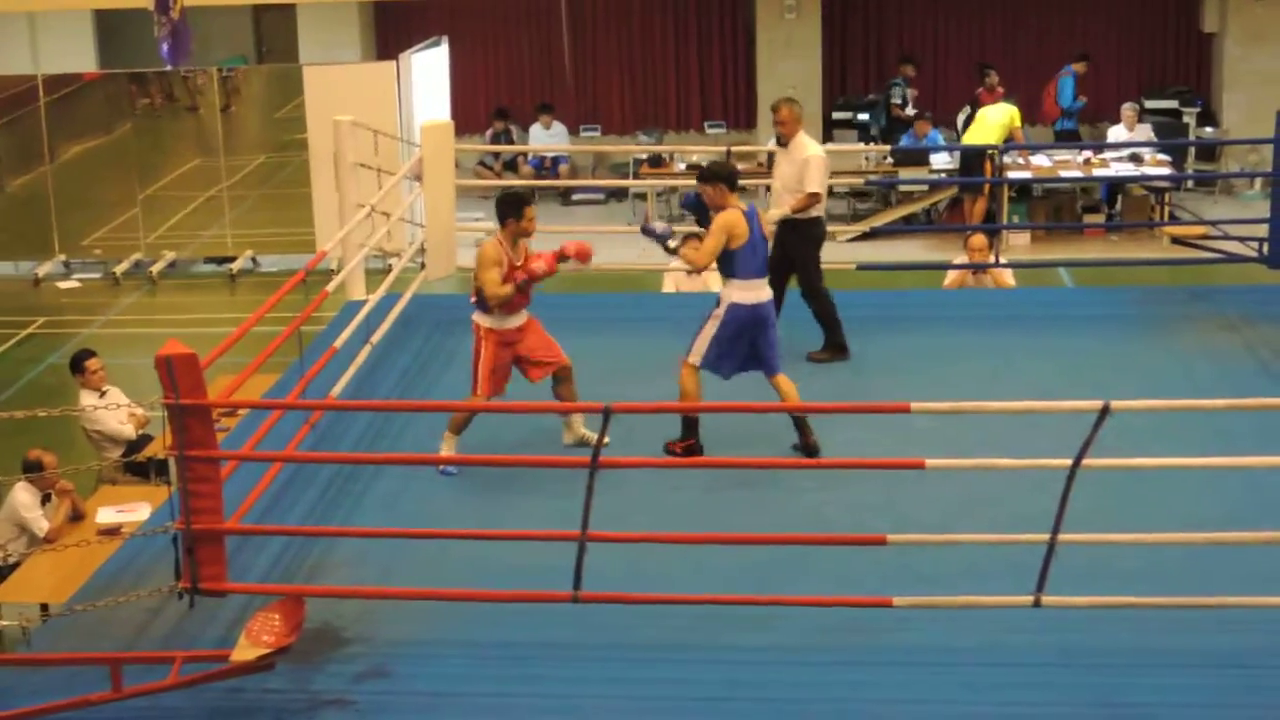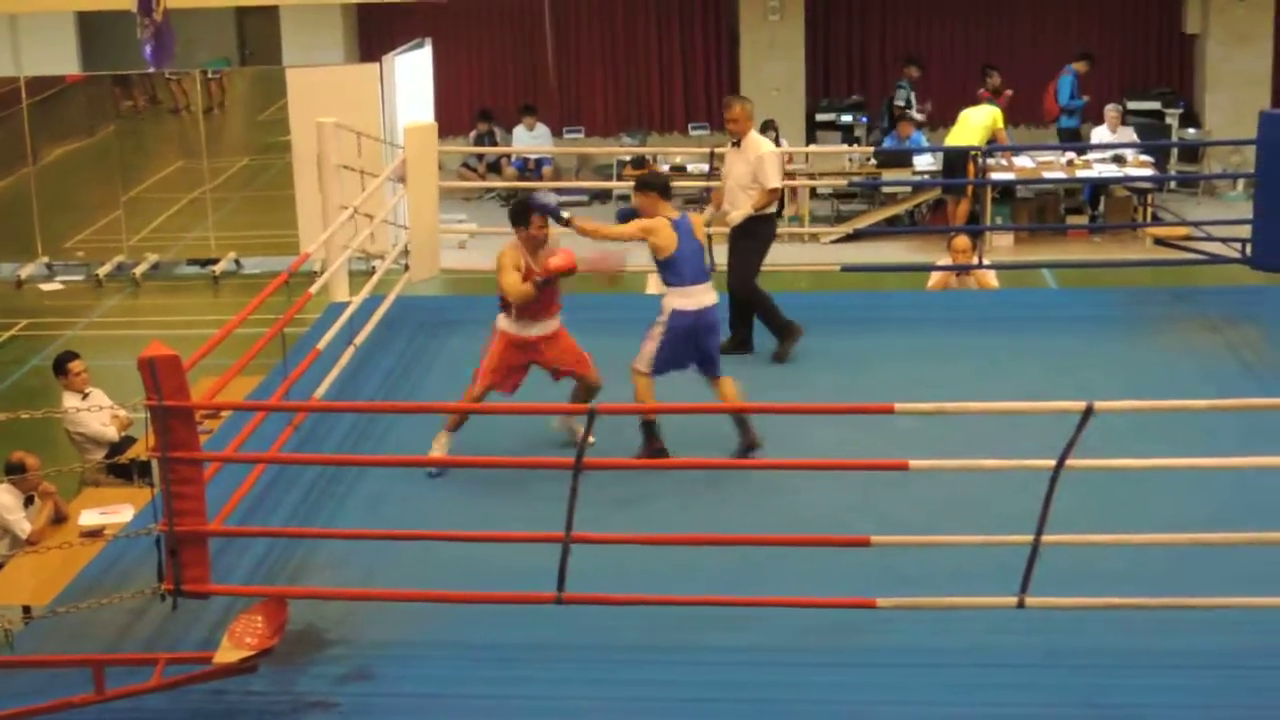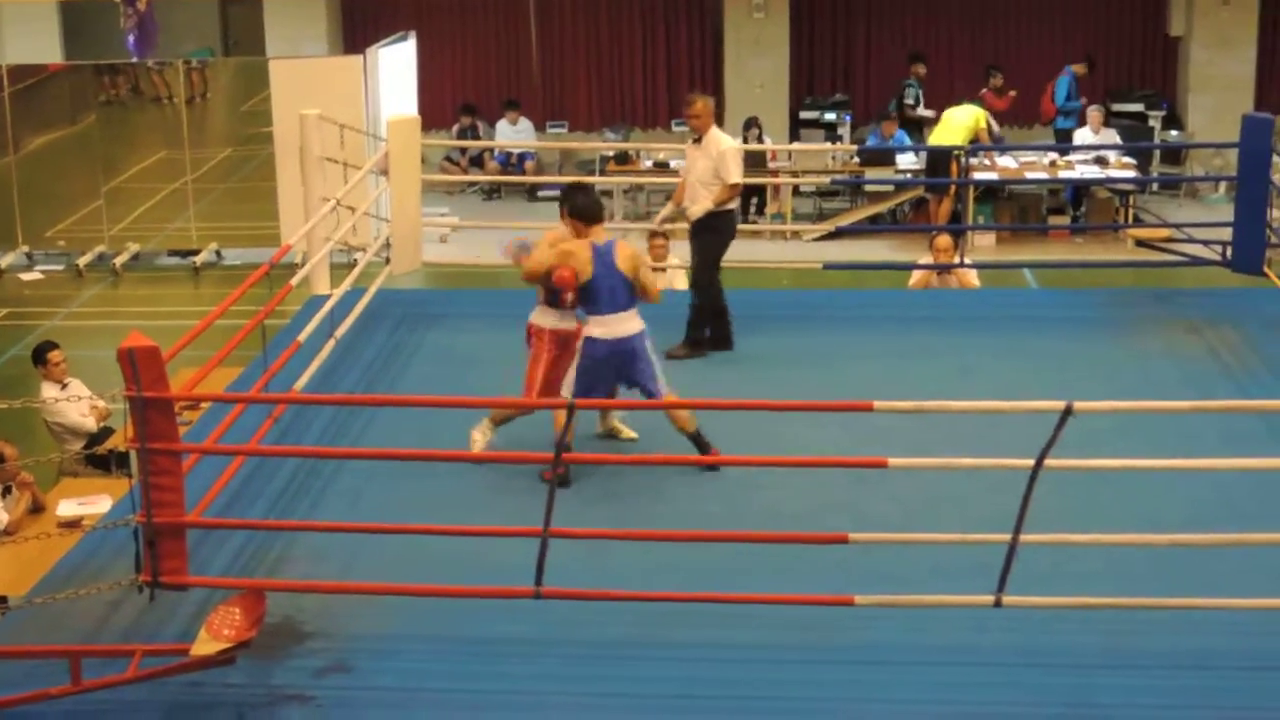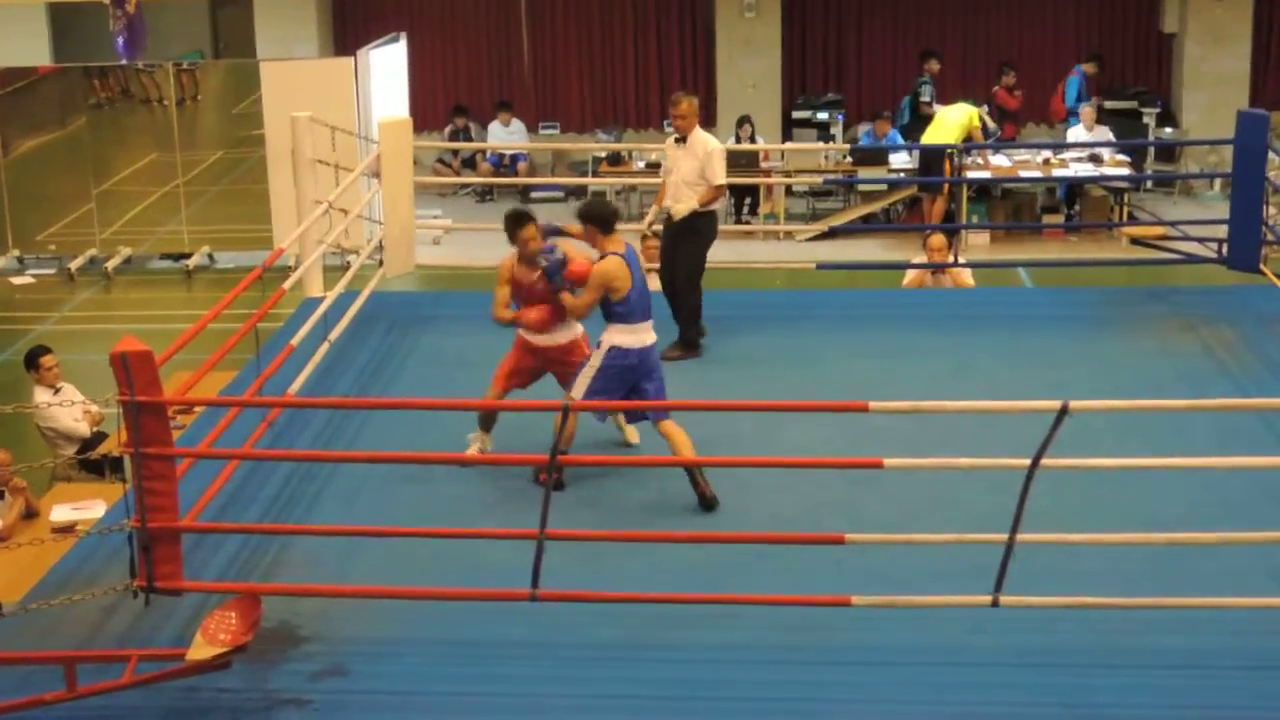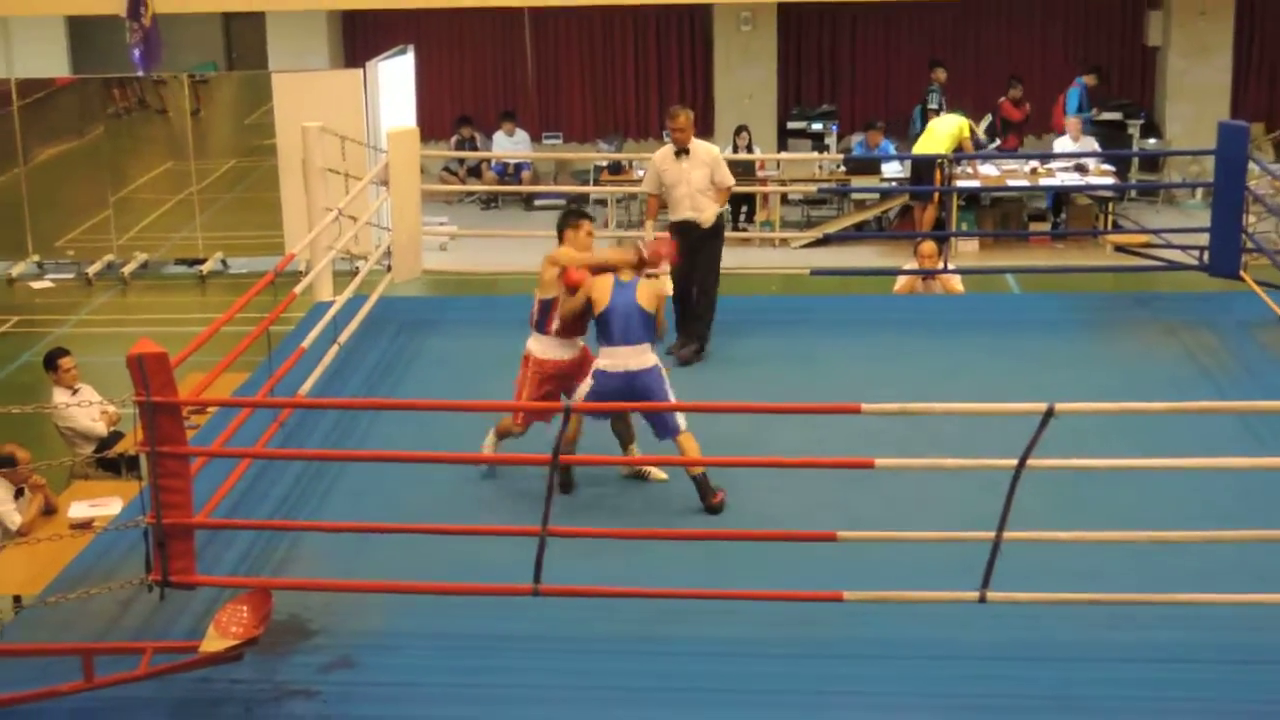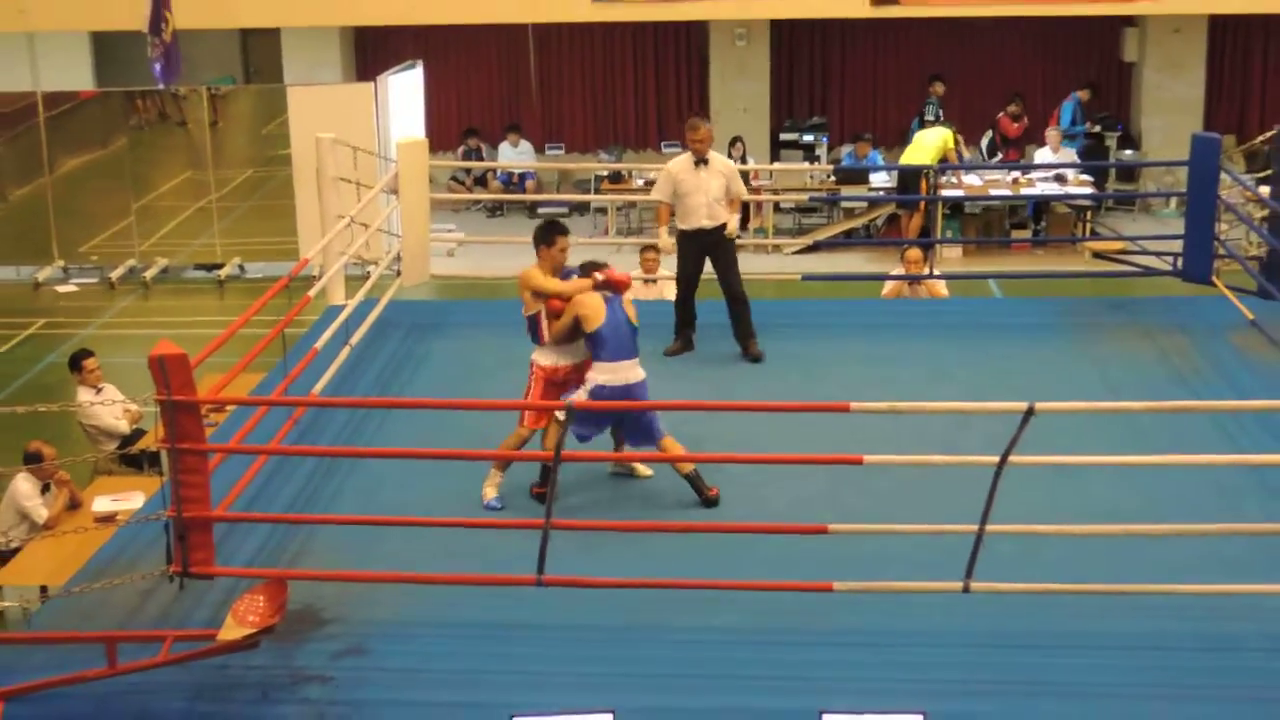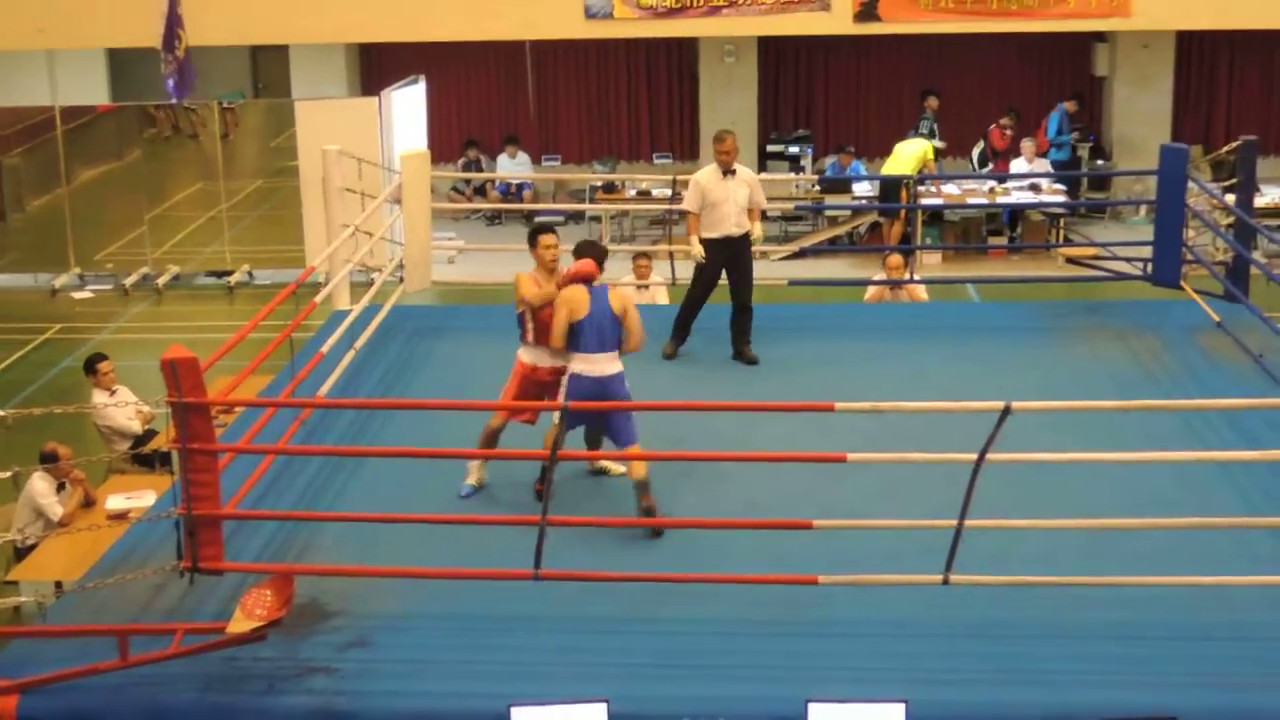
dt=0.3s
person 1, frame 1
left shoulder: (725, 219)
right shoulder: (755, 214)
left elbow: (701, 261)
left wrist: (671, 242)
right wrist: (705, 224)
left hip: (736, 303)
right hip: (762, 301)
left knee: (690, 365)
right knee: (774, 372)
left ankle: (690, 439)
right ankle: (807, 437)
person 1, frame 2
left shoulder: (649, 226)
right shoulder: (695, 223)
left elbow: (602, 232)
left wrist: (563, 216)
left hip: (679, 310)
right hip: (708, 307)
left knee: (642, 371)
right knee: (716, 375)
left ankle: (653, 443)
right ankle: (745, 433)
person 1, frame 3
left shoulder: (569, 249)
right shoulder: (628, 249)
left elbow: (530, 269)
right elbow: (653, 295)
left hip: (599, 339)
right hip: (633, 333)
left knee: (567, 399)
right knee: (660, 396)
left ankle: (560, 466)
right ankle: (704, 448)
person 1, frame 4
left shoulder: (605, 269)
right shoulder: (629, 248)
left elbow: (577, 311)
right elbow: (595, 236)
left wrist: (556, 281)
left hip: (617, 348)
right hip: (646, 347)
left knee: (572, 403)
right knee: (661, 419)
left ankle: (554, 471)
right ankle: (701, 485)
person 1, frame 5
left shoulder: (596, 283)
right shoulder: (652, 288)
left elbow: (567, 313)
left hip: (609, 371)
right hip: (647, 368)
left knee: (576, 411)
right knee: (680, 433)
left ankle: (565, 472)
right ankle: (709, 496)
person 1, frame 6
left shoulder: (581, 302)
right shoulder: (627, 303)
left elbow: (556, 336)
left hip: (602, 385)
right hip: (635, 383)
left knee: (557, 421)
right knee: (661, 438)
left ankle: (544, 486)
right ankle: (704, 491)
person 1, frame 7
left shoulder: (568, 295)
right shoulder: (620, 297)
left elbow: (557, 345)
right elbow: (635, 343)
left hip: (580, 377)
right hip: (613, 377)
left knee: (559, 427)
right knee: (629, 446)
left ankle: (543, 484)
right ankle: (646, 506)
person 2, frame 1
left shoulder: (524, 243)
right shoulder: (490, 250)
left elbow: (540, 273)
right elbow: (494, 296)
left wrist: (563, 255)
right wrist: (526, 277)
left hip: (521, 322)
right hip: (493, 329)
left knee: (563, 368)
right knee: (482, 397)
left ankle: (574, 430)
right ankle: (447, 447)
person 2, frame 2
left shoulder: (548, 248)
right shoulder: (509, 255)
right elbow: (515, 297)
right wrist: (545, 277)
left hip: (550, 333)
right hip: (514, 334)
left knee: (591, 381)
right knee: (477, 392)
left ankle: (568, 422)
right ankle: (441, 443)
person 2, frame 3
right shoulder: (556, 239)
left hip: (570, 326)
right hip: (549, 330)
right knee: (534, 401)
left ankle: (607, 422)
right ankle: (485, 428)
person 2, frame 4
left shoulder: (561, 253)
right shoulder: (508, 268)
right elbow: (498, 313)
right wrist: (521, 318)
left hip: (569, 340)
right hip: (530, 341)
right knee: (493, 398)
left ankle: (620, 419)
right ankle: (481, 440)
person 2, frame 5
left shoulder: (581, 268)
right shoulder: (556, 258)
right elbow: (600, 258)
right wrist: (641, 255)
left hip: (575, 352)
right hip: (542, 358)
right knee: (518, 424)
left ankle: (632, 461)
right ankle: (495, 439)
person 2, frame 6
left shoulder: (563, 274)
right shoulder: (529, 277)
right elbow: (563, 290)
right wrist: (602, 280)
left hip: (578, 357)
right hip: (548, 365)
right knee: (525, 431)
left ankle: (621, 460)
right ankle: (491, 483)
person 2, frame 7
left shoulder: (572, 278)
right shoulder: (524, 280)
right elbow: (535, 299)
right wrist: (563, 280)
left hip: (563, 363)
right hip: (531, 364)
right knee: (497, 423)
left ankle: (595, 459)
right ankle: (478, 471)
person 3, frame 1
left shoulder: (811, 153)
right shoulder: (782, 149)
left elbow: (814, 196)
left wrist: (784, 212)
right wrist: (776, 217)
left hip: (805, 227)
right hip: (787, 227)
left knee: (811, 287)
right knee: (773, 282)
left ankle: (836, 345)
person 3, frame 2
left shoulder: (763, 150)
right shoulder: (732, 149)
left elbow: (773, 191)
left wrist: (746, 211)
right wrist: (710, 211)
left hip: (758, 224)
right hip: (739, 224)
left knee: (742, 284)
right knee: (735, 284)
left ankle: (786, 330)
right ankle: (740, 339)
person 3, frame 3
left shoulder: (725, 146)
right shoulder: (692, 146)
left elbow: (734, 187)
left wrist: (706, 205)
right wrist: (669, 209)
left hip: (718, 221)
right hip: (700, 220)
left knee: (702, 281)
right knee: (706, 280)
left ankle: (695, 341)
right ankle: (720, 336)
person 3, frame 4
left shoulder: (710, 147)
right shoulder: (671, 144)
left elbow: (719, 188)
left wrist: (690, 205)
right wrist: (655, 210)
left hip: (699, 222)
right hip: (674, 220)
left knee: (687, 281)
right knee: (667, 277)
left ankle: (689, 342)
right ankle: (691, 327)
person 3, frame 5
left shoulder: (710, 153)
right shoulder: (660, 158)
left elbow: (725, 186)
right elbow: (653, 194)
left wrist: (714, 209)
right wrist: (649, 225)
left hip: (709, 227)
right hip: (680, 227)
left knee: (705, 285)
right knee: (682, 284)
left ankle: (697, 343)
right ankle: (686, 335)
person 3, frame 6
left shoulder: (725, 166)
right shoulder: (674, 168)
left elbow: (736, 196)
right elbow: (664, 202)
left wrist: (734, 218)
right wrist: (663, 231)
left hip: (720, 233)
right hip: (689, 236)
left knee: (734, 288)
right knee: (685, 289)
left ankle: (748, 342)
right ankle: (683, 338)
person 3, frame 7
left shoulder: (749, 178)
right shoulder: (701, 178)
left elbow: (755, 207)
right elbow: (693, 213)
left wrist: (756, 225)
right wrist: (694, 241)
left hip: (740, 243)
right hip: (712, 244)
left knee: (743, 298)
right knee: (697, 294)
left ankle: (741, 346)
right ankle: (677, 339)
